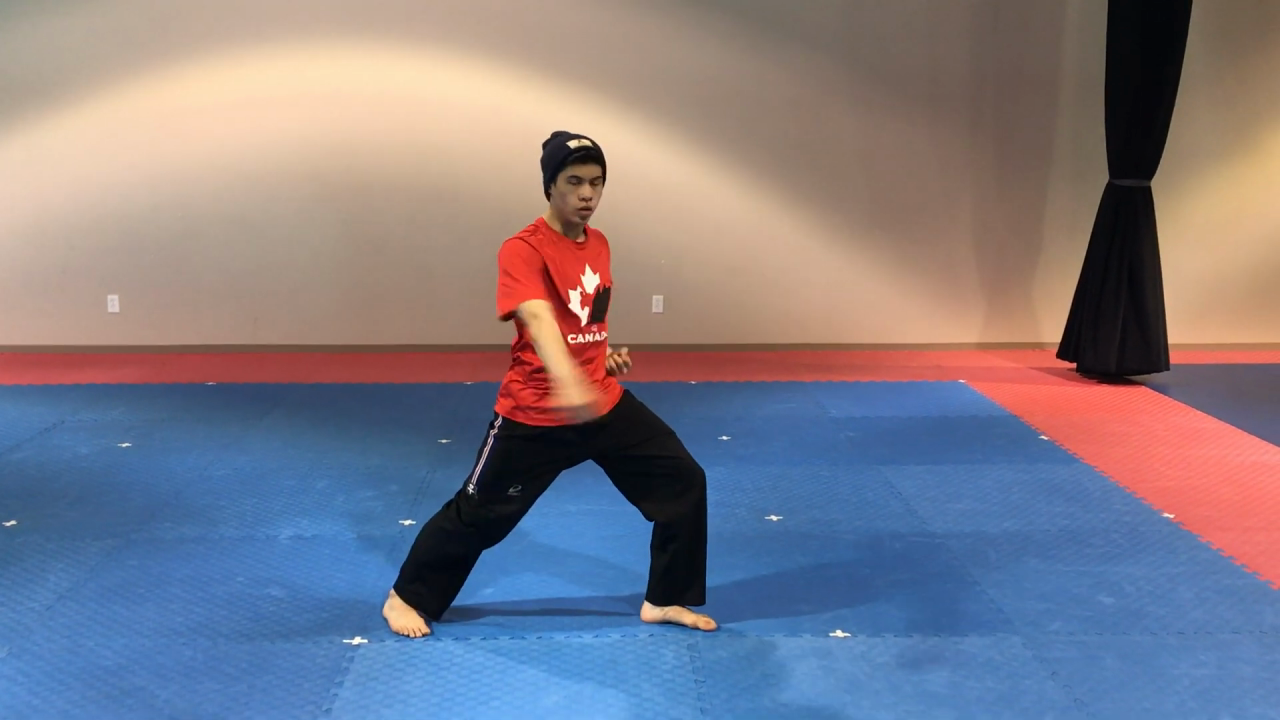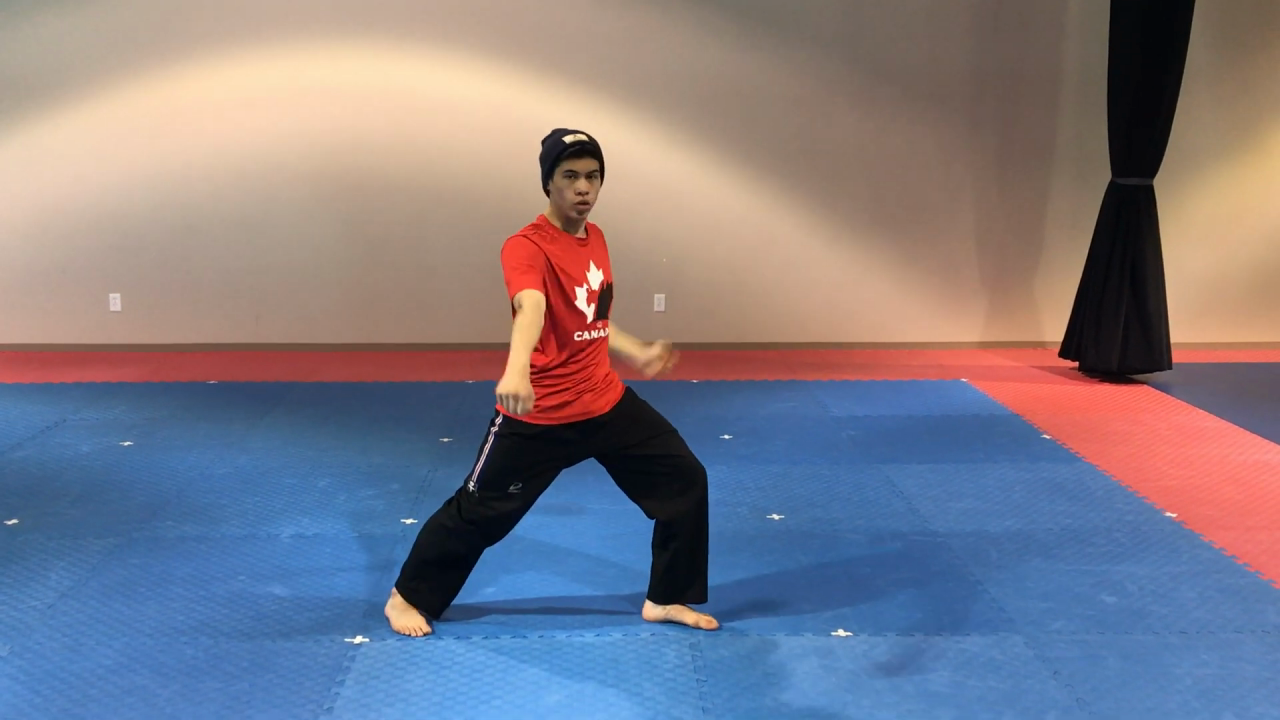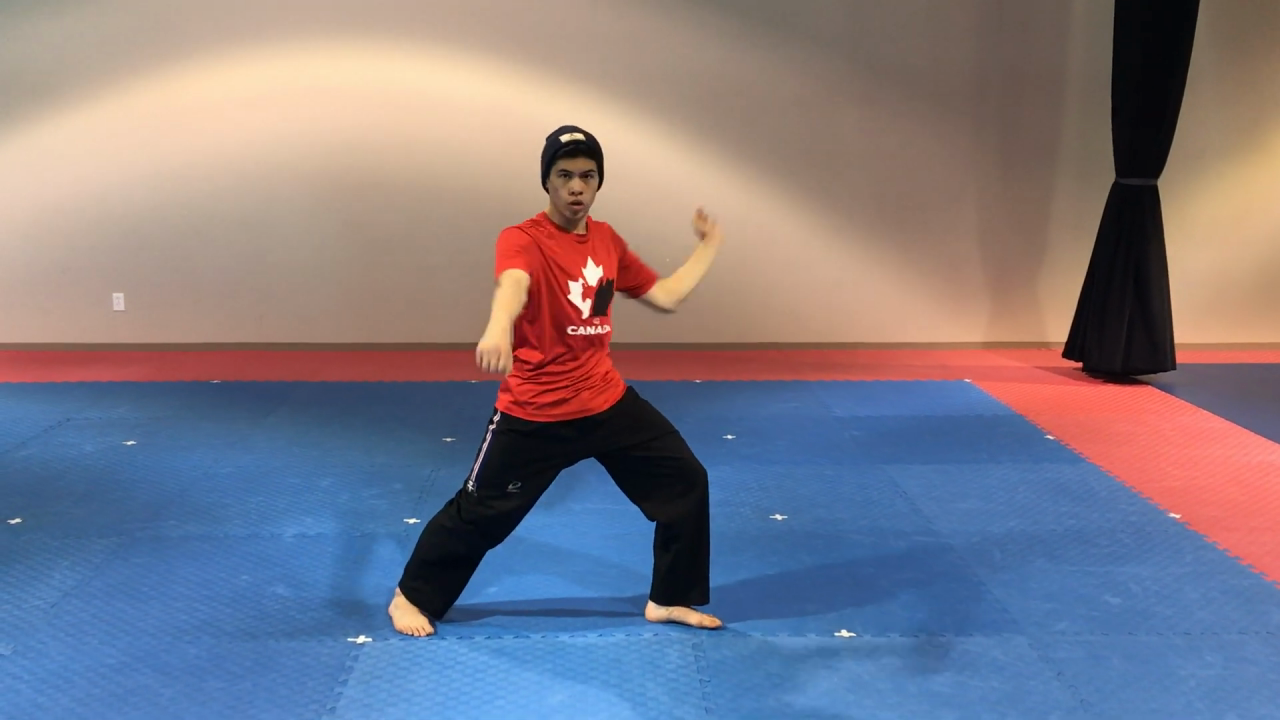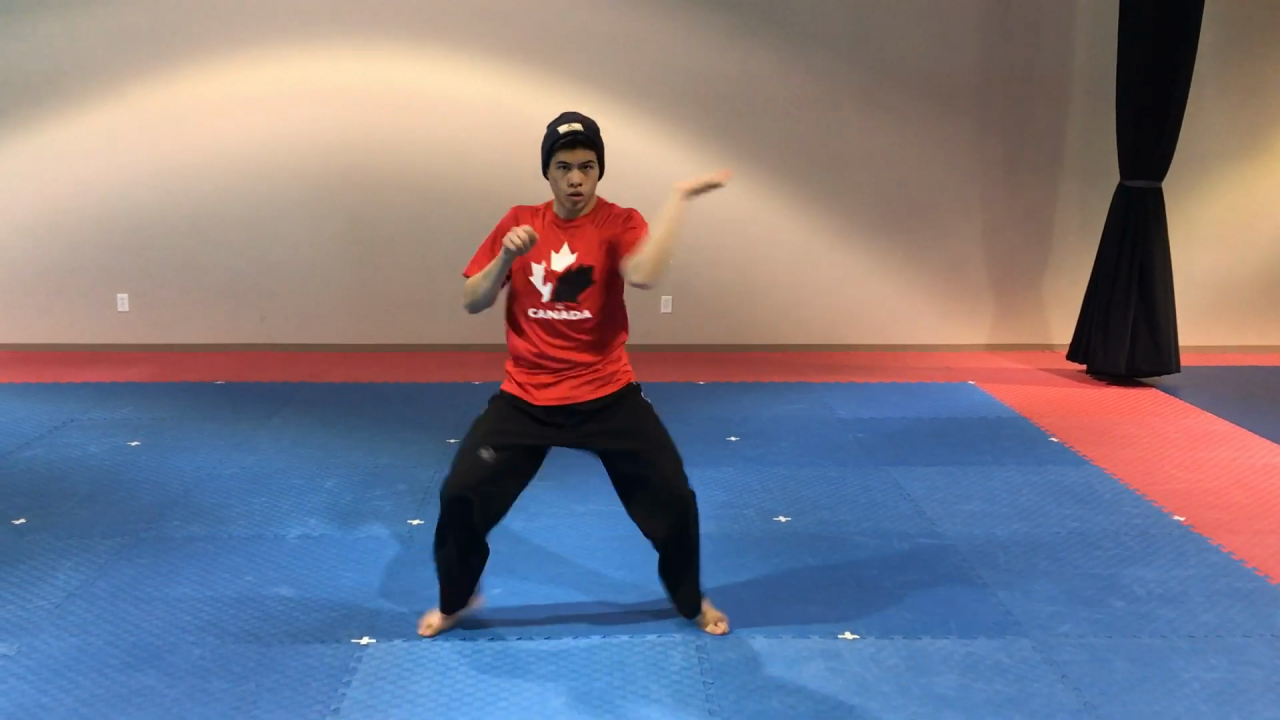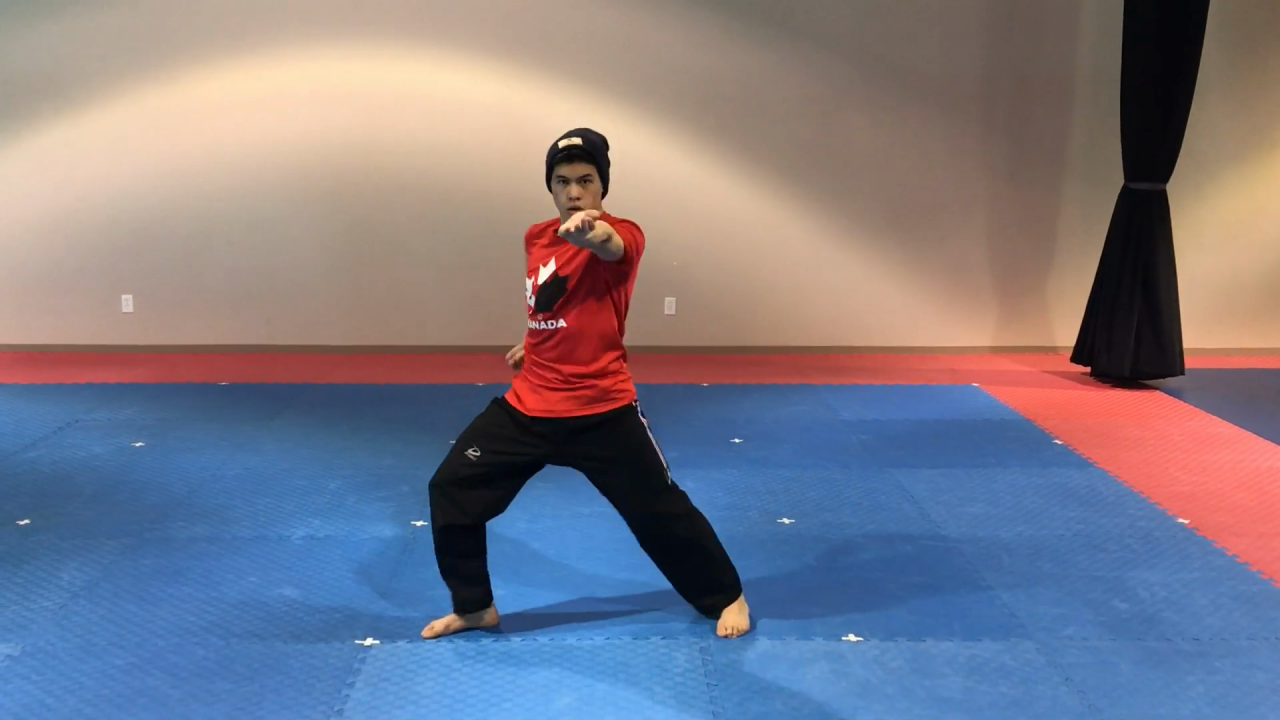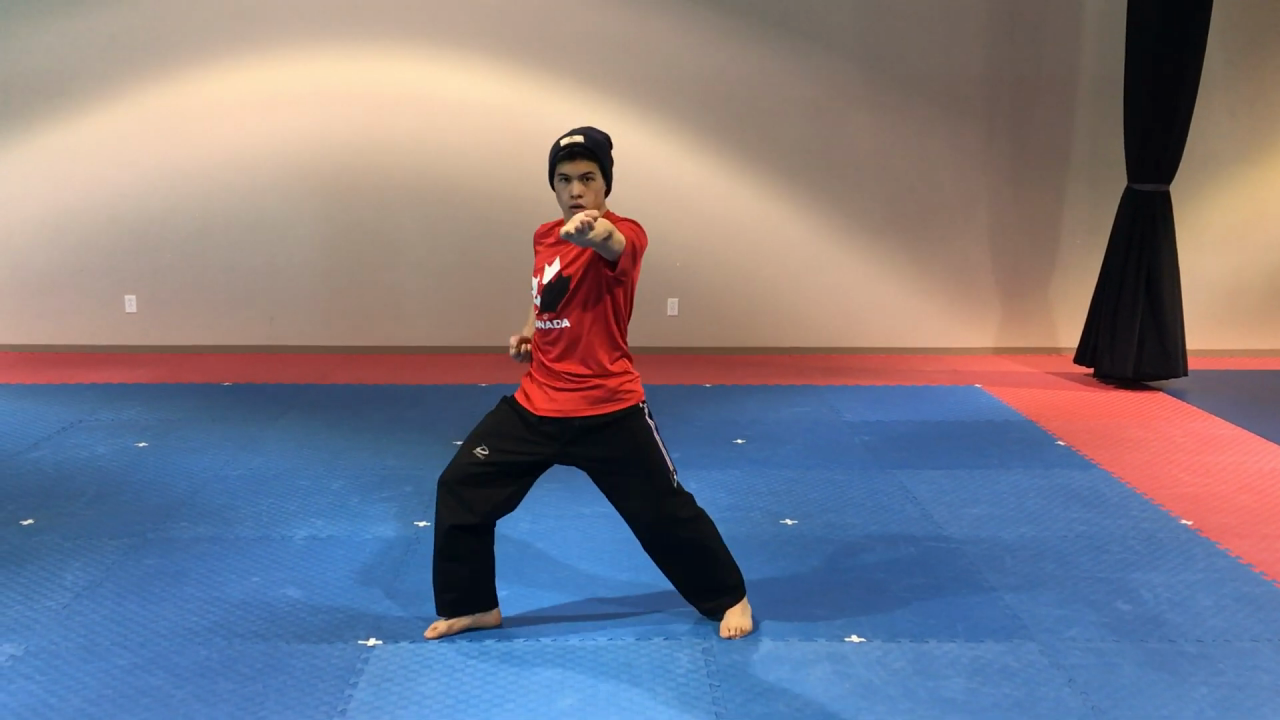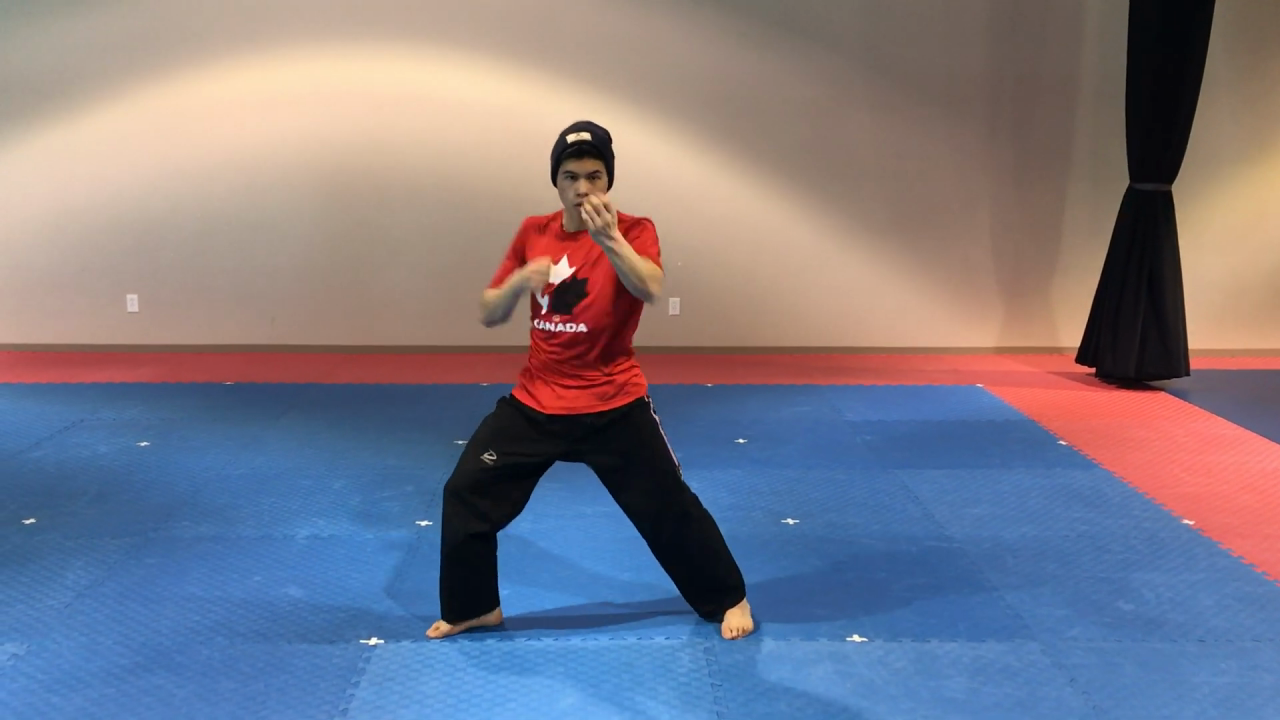
dt=0.2s
person 1, frame 1
left shoulder: (598, 243)
right shoulder: (522, 248)
right elbow: (538, 319)
left wrist: (610, 353)
right wrist: (566, 382)
left hip: (606, 402)
right hip: (536, 415)
left knee: (684, 482)
right knee: (477, 513)
left ankle: (667, 599)
right ankle: (406, 596)
person 1, frame 2
left shoulder: (594, 237)
right shoulder: (526, 246)
right elbow: (531, 310)
left wrist: (636, 353)
right wrist: (515, 371)
left hip: (607, 402)
right hip: (542, 413)
left knee: (685, 480)
right knee: (478, 511)
left ankle: (668, 597)
right ankle: (408, 595)
person 1, frame 3
left shoulder: (607, 238)
right shoulder: (521, 239)
left elbow: (663, 296)
right elbow: (513, 289)
left wrist: (707, 246)
right wrist: (498, 332)
left hip: (607, 401)
right hip: (535, 413)
left knee: (685, 480)
right knee: (480, 512)
left ankle: (670, 598)
right ankle: (412, 596)
person 1, frame 4
left shoulder: (622, 223)
right shoulder: (520, 222)
left elbow: (640, 274)
right elbow: (472, 300)
left wrist: (679, 198)
right wrist: (506, 258)
left hip: (607, 393)
right hip: (526, 396)
left knee: (671, 492)
right knee: (465, 491)
left ankle: (689, 599)
right ankle: (454, 598)
person 1, frame 5
left shoulder: (622, 237)
right shoulder: (536, 236)
left elbow: (606, 244)
left wrist: (586, 228)
right wrist: (529, 343)
left hip: (602, 412)
right hip: (526, 407)
left knee: (662, 511)
right knee: (450, 488)
left ankle: (726, 597)
right ankle: (473, 606)
person 1, frame 6
left shoulder: (626, 235)
right shoulder: (545, 236)
left elbow: (607, 244)
left wrist: (589, 230)
right wrist: (530, 333)
left hip: (609, 411)
right hip: (535, 405)
left knee: (665, 512)
right knee: (459, 488)
left ankle: (730, 598)
right ankle: (474, 604)
person 1, frame 7
left shoulder: (635, 232)
right shoulder: (533, 232)
left elbow: (649, 289)
right elbow: (490, 314)
left wrist: (610, 238)
right wrist: (518, 283)
left hip: (616, 406)
right hip: (535, 402)
left knee: (670, 508)
right knee: (466, 491)
left ankle: (728, 599)
right ankle: (474, 606)
